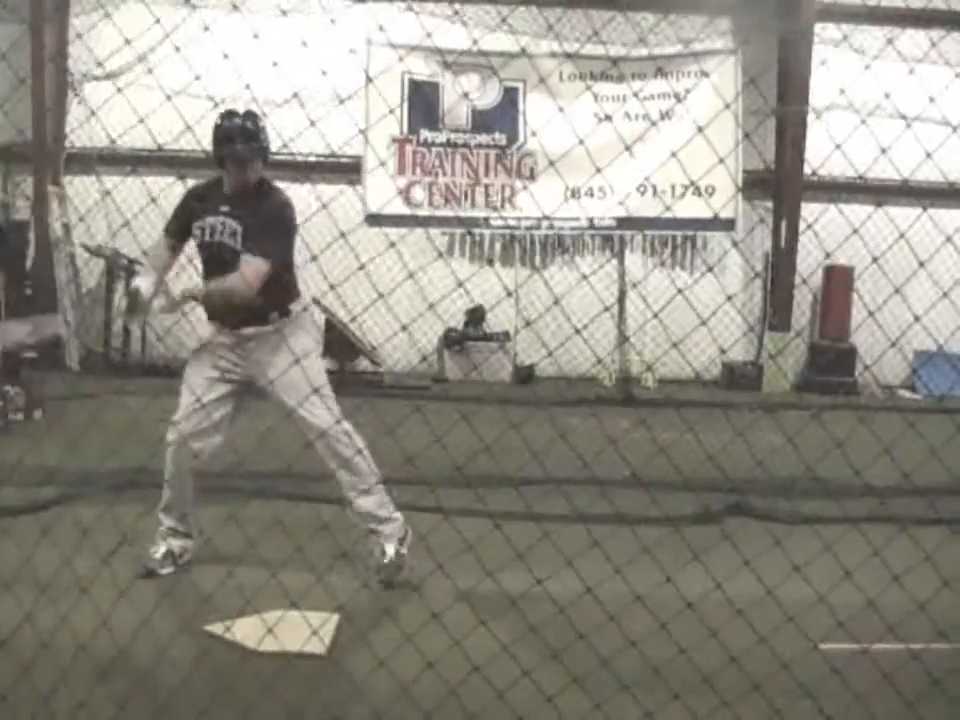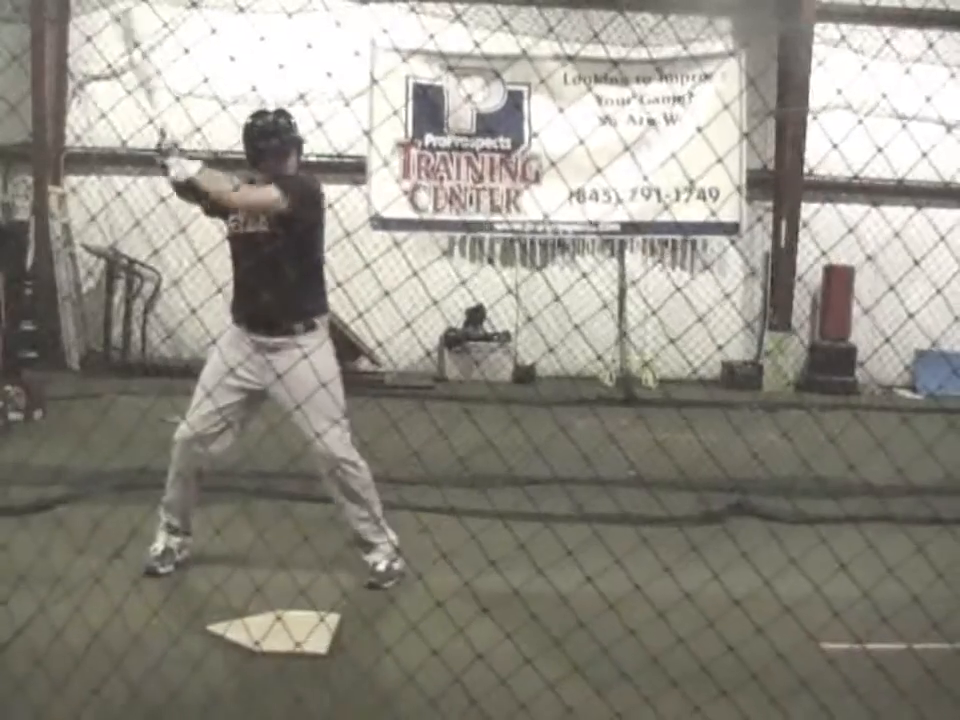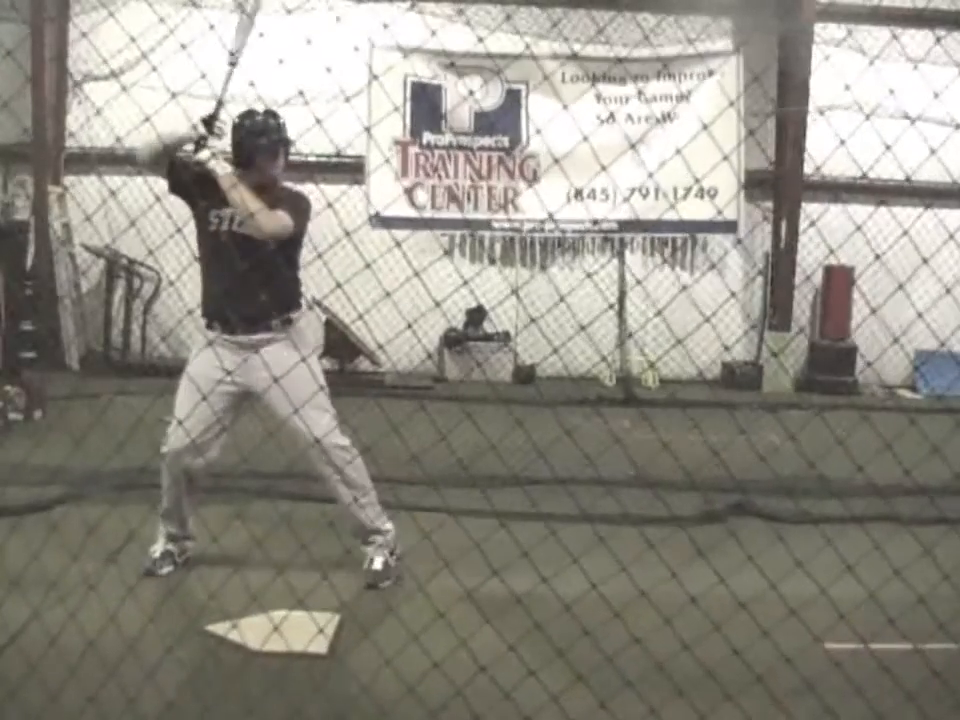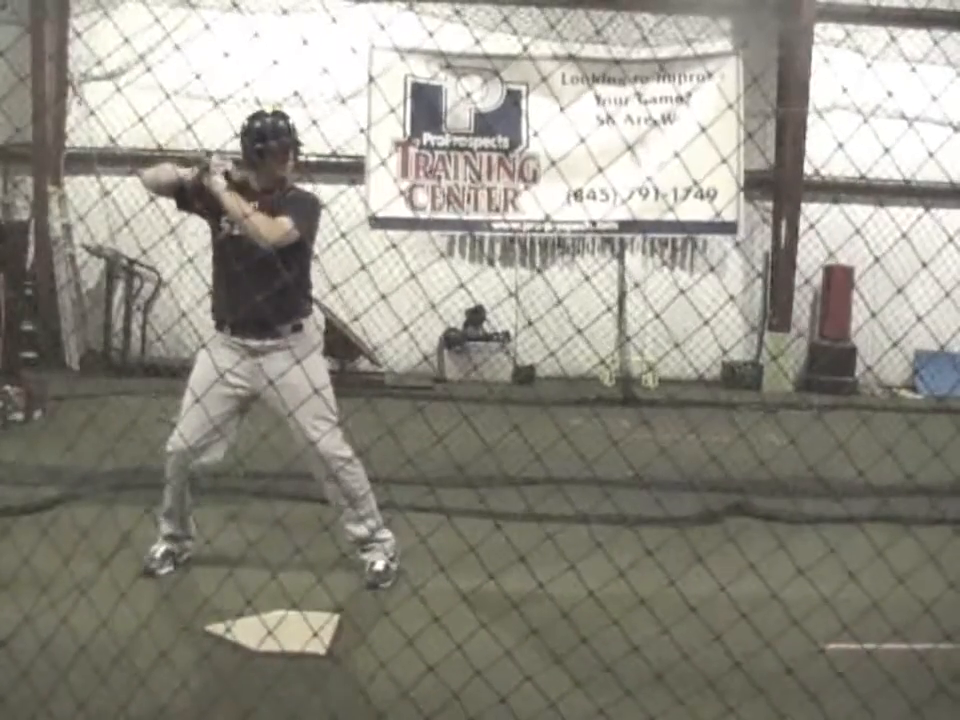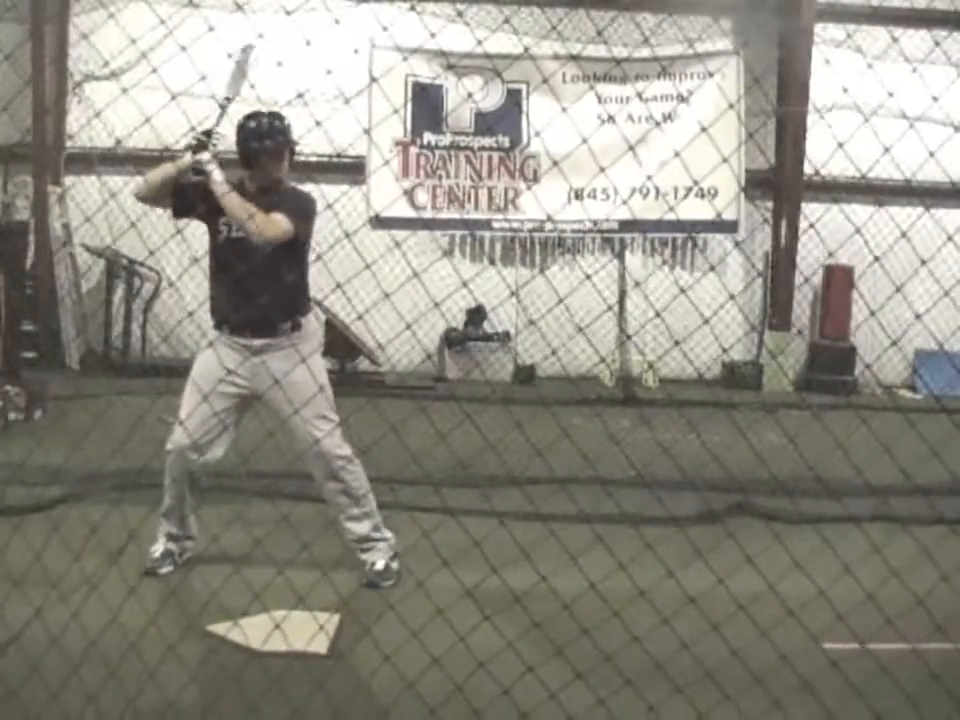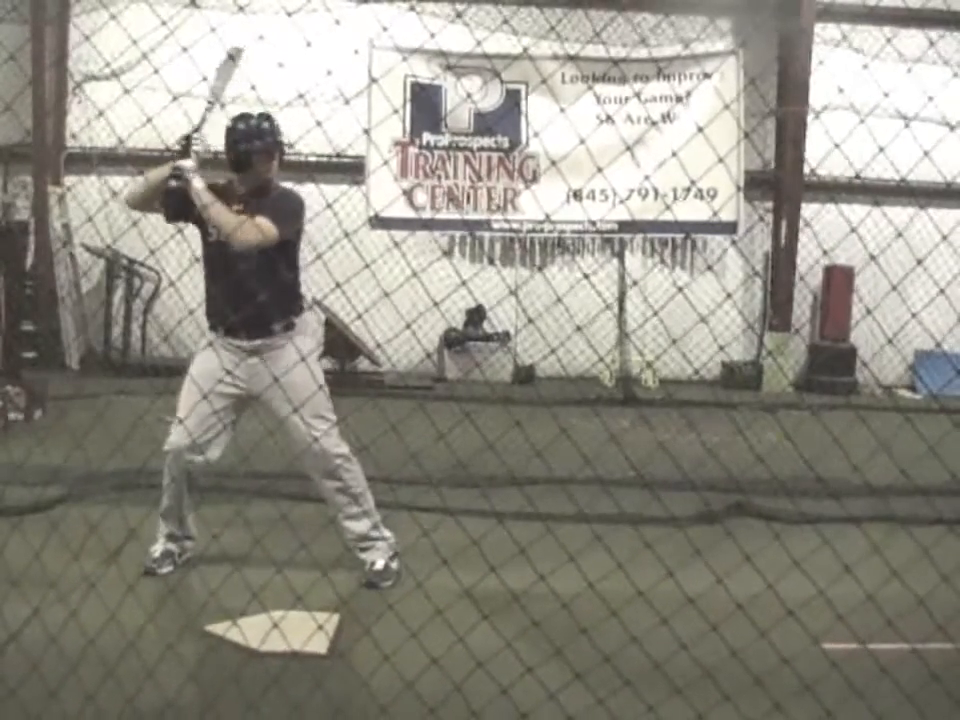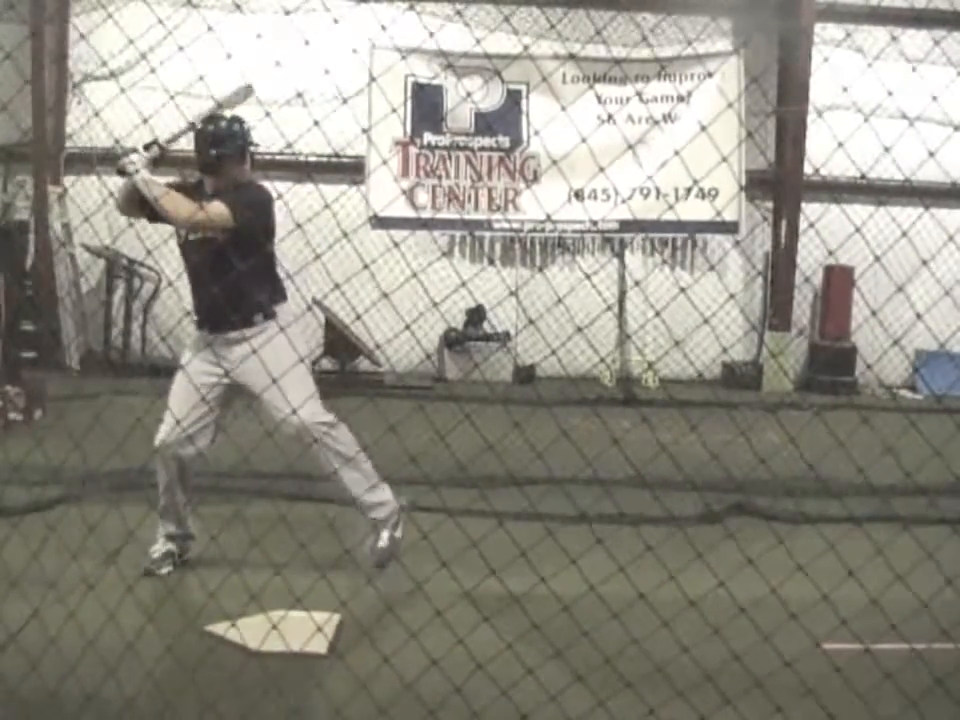
dt=0.4s
person 1, frame 1
left shoulder: (274, 206)
right shoulder: (198, 199)
left elbow: (247, 283)
right elbow: (168, 247)
left wrist: (185, 293)
right wrist: (148, 279)
left hip: (281, 331)
right hip: (223, 336)
left knee: (329, 429)
right knee: (183, 437)
left ankle: (389, 531)
right ankle: (175, 539)
person 1, frame 2
left shoulder: (305, 191)
right shoulder: (239, 189)
left elbow: (247, 201)
right elbow: (189, 190)
left wrist: (194, 170)
right wrist: (176, 164)
left hip: (301, 343)
right hip: (243, 340)
left knee: (336, 449)
right knee: (191, 438)
left ankle: (382, 547)
right ankle: (173, 537)
person 1, frame 3
left shoulder: (294, 202)
right shoulder: (205, 187)
left elbow: (268, 227)
right elbow: (147, 158)
left wrist: (221, 172)
right wrist: (187, 138)
left hip: (281, 343)
right hip: (220, 344)
left knee: (329, 442)
right knee: (178, 449)
left ankle: (378, 538)
right ankle: (173, 540)
person 1, frame 4
left shoulder: (304, 204)
right shoulder: (222, 192)
left elbow: (270, 235)
right elbow: (150, 179)
left wrist: (219, 187)
right wrist: (195, 175)
left hip: (289, 347)
right hip: (228, 346)
left knee: (332, 451)
right knee: (182, 449)
left ankle: (378, 545)
right ankle: (174, 539)
person 1, frame 5
left shoulder: (299, 202)
right shoulder: (213, 194)
left elbow: (262, 231)
right elbow: (144, 193)
left wrist: (215, 178)
right wrist: (188, 163)
left hip: (289, 346)
right hip: (229, 346)
left knee: (330, 449)
right knee: (182, 447)
left ankle: (377, 545)
right ankle: (174, 539)
person 1, frame 6
left shoulder: (287, 203)
right shoulder: (208, 196)
left elbow: (244, 238)
right elbow: (134, 200)
left wrist: (195, 184)
right wrist: (174, 169)
left hip: (283, 345)
right hip: (224, 347)
left knee: (326, 449)
right knee: (180, 448)
left ankle: (377, 544)
right ankle: (174, 538)
person 1, frame 7
left shoulder: (253, 197)
right shoulder: (186, 192)
left elbow: (192, 218)
right elbow: (127, 208)
left wrist: (143, 176)
right wrist: (135, 176)
left hip: (262, 333)
right hip: (208, 341)
left knee: (314, 422)
right knee: (170, 443)
left ankle: (383, 511)
right ankle: (174, 538)
